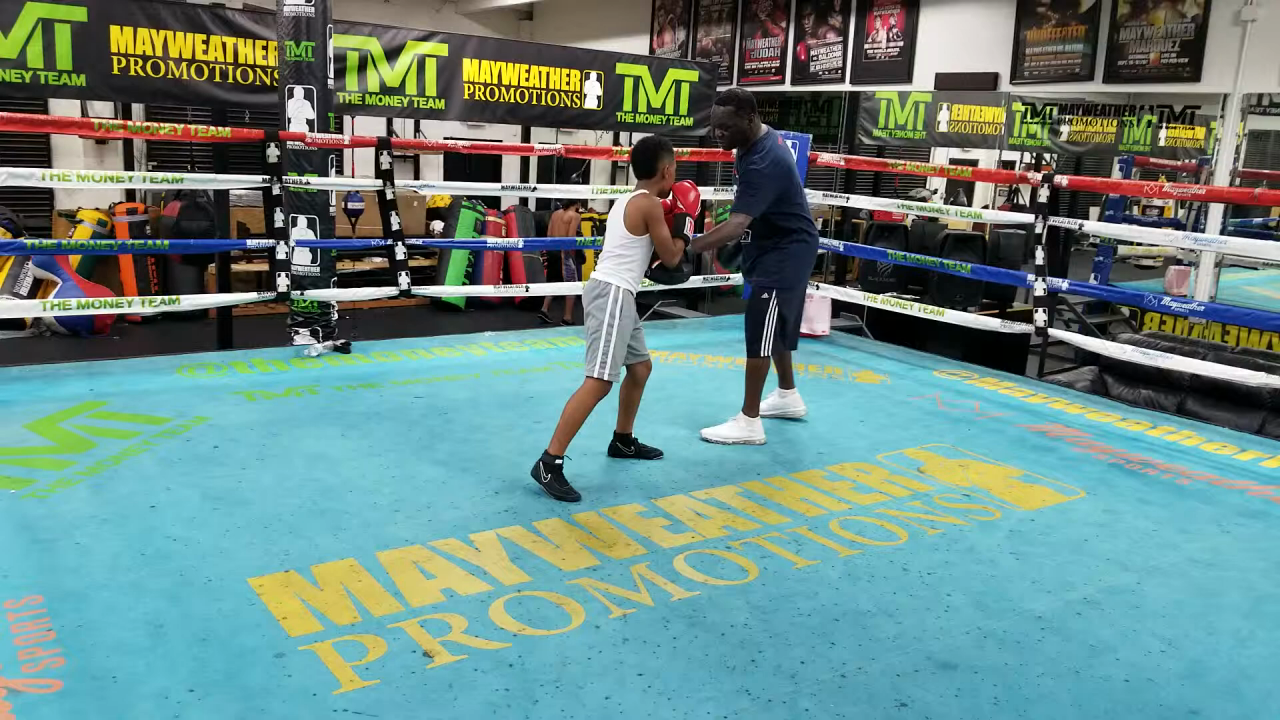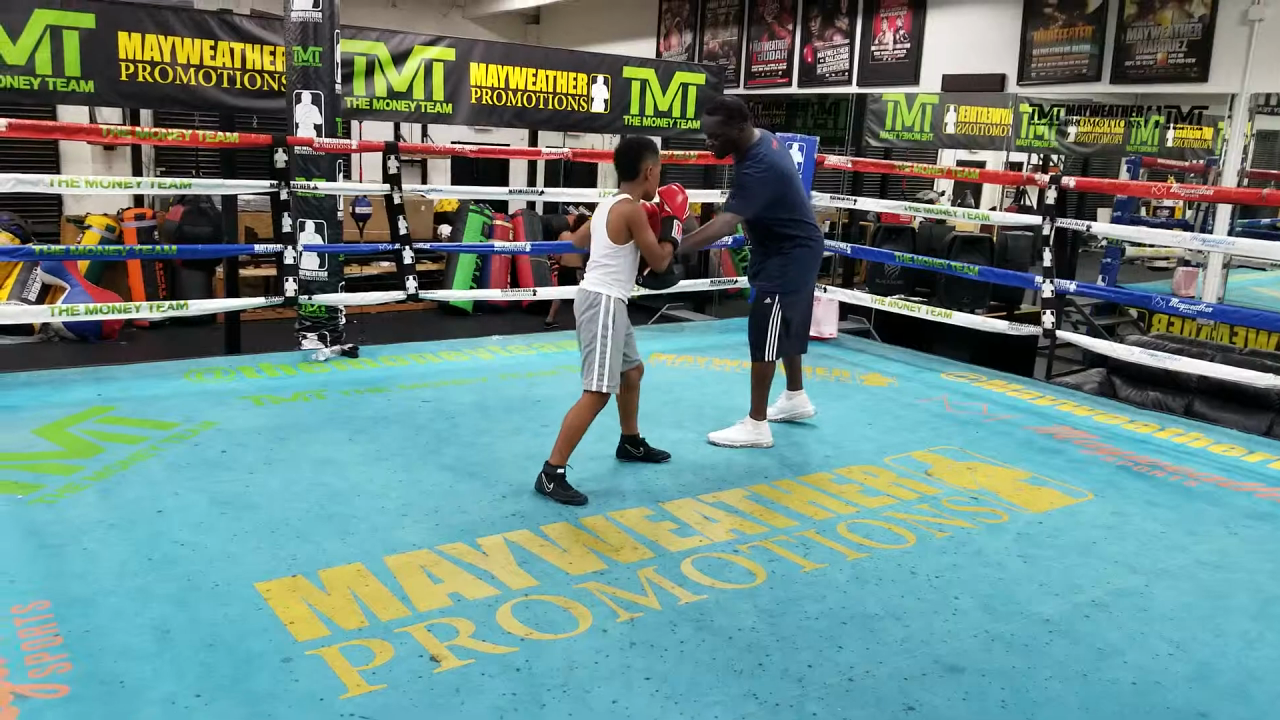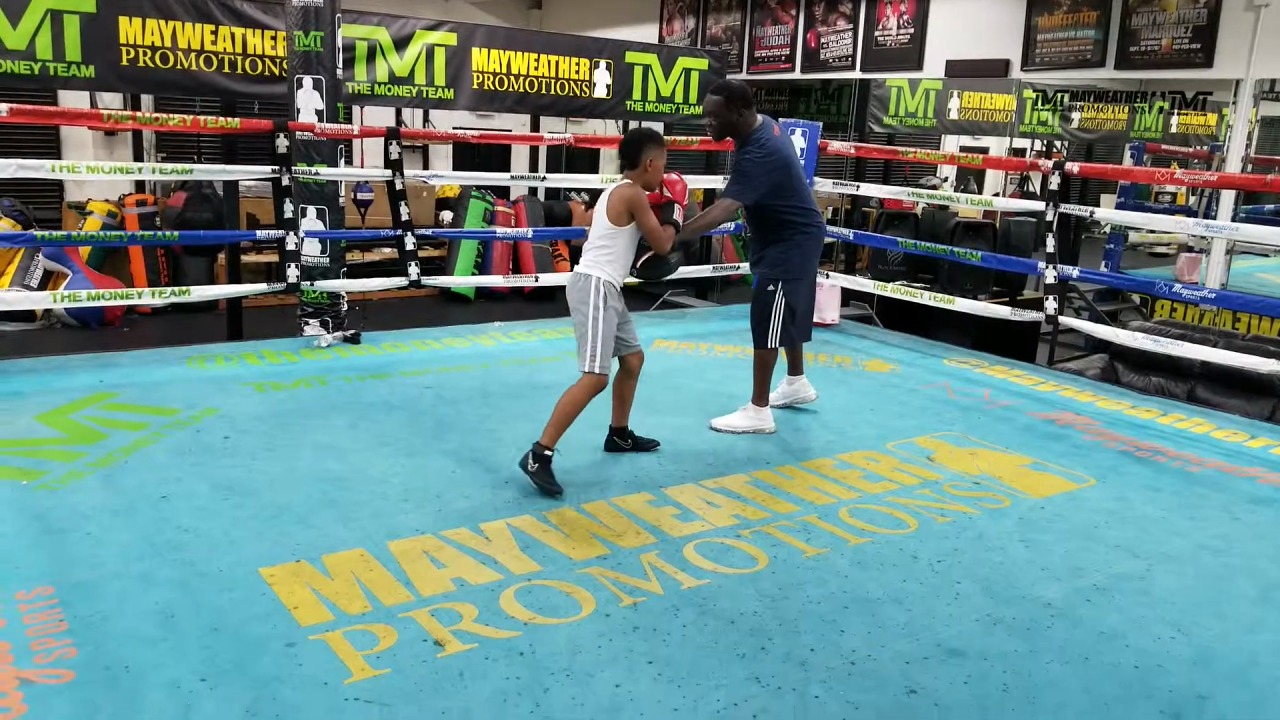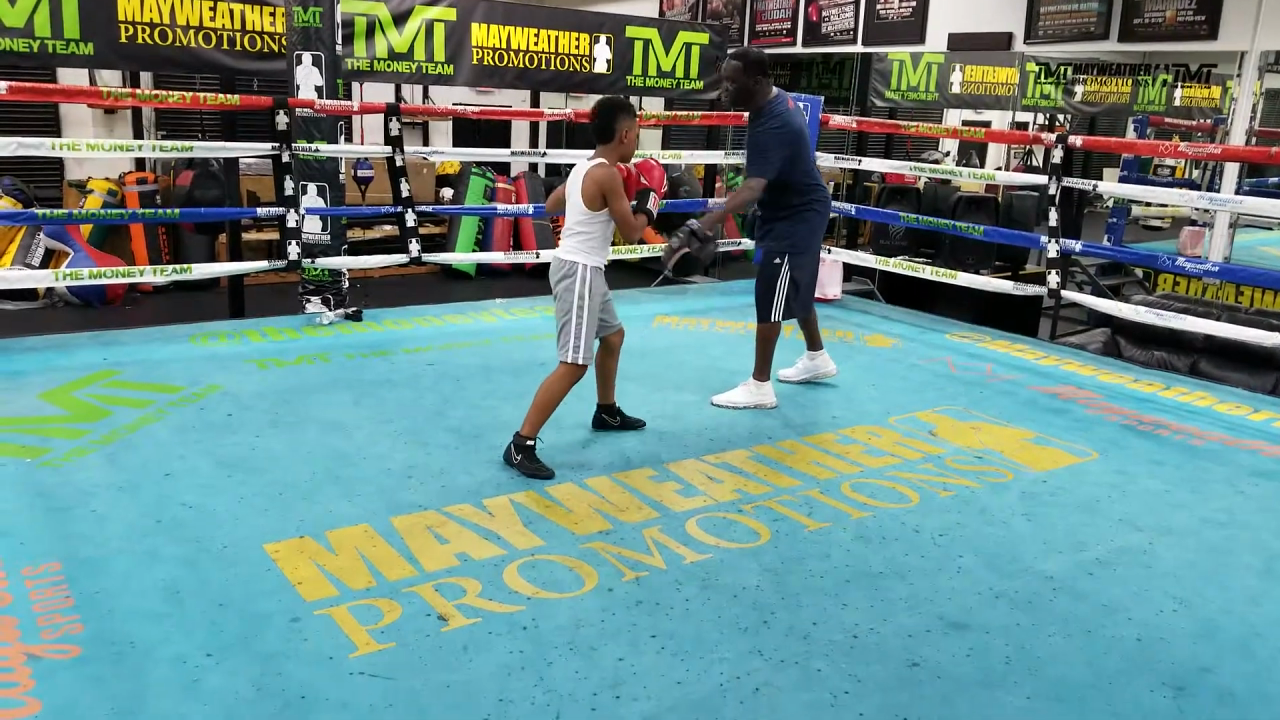
dt=0.5s
person 1, frame 1
left shoulder: (626, 201)
right shoulder: (650, 204)
right elbow: (671, 257)
right wrist: (685, 219)
left hip: (615, 294)
right hip: (612, 295)
left knee: (640, 367)
right knee: (598, 382)
left ankle: (623, 441)
right ankle: (549, 463)
person 1, frame 2
left shoulder: (609, 204)
right shoulder: (632, 209)
left elbow: (578, 240)
right elbow: (659, 263)
right wrist: (673, 222)
left hip: (606, 300)
right hip: (604, 302)
left knee: (633, 372)
right knee: (598, 392)
left ankle: (631, 443)
right ankle: (551, 474)
person 1, frame 3
left shoulder: (614, 193)
right shoulder: (633, 194)
right elbow: (662, 245)
right wrist: (673, 207)
left hip: (604, 287)
right hip: (594, 287)
left knee: (632, 358)
right knee: (594, 376)
left ankle: (619, 435)
right ankle: (539, 455)
person 1, frame 4
left shoulder: (583, 168)
right shoulder: (607, 175)
left elbow: (551, 207)
right elbow: (632, 233)
right wrist: (649, 198)
left hip: (584, 269)
right hip: (580, 272)
left knee: (613, 336)
right knee: (574, 364)
left ankle: (607, 412)
right ankle: (521, 445)
person 2, frame 1
left shoulder: (764, 161)
right shoulder: (758, 141)
left elbow: (736, 224)
left wrist: (688, 247)
right wrist: (735, 245)
left hip: (786, 249)
right hip: (774, 245)
left knee: (760, 330)
right knee: (774, 325)
left ankle: (749, 422)
right ankle: (787, 396)
person 2, frame 2
left shoulder: (758, 167)
right shoulder: (763, 140)
left elbow: (724, 224)
left wrist: (676, 248)
left hip: (790, 253)
right hip: (789, 247)
left knee: (764, 334)
right knee: (784, 327)
left ankle: (756, 426)
right ankle: (796, 398)
person 2, frame 3
left shoulder: (760, 154)
right shoulder: (763, 126)
left elbow: (723, 210)
left wrist: (673, 236)
left hip: (791, 241)
right hip: (790, 235)
left knee: (767, 320)
right knee: (786, 314)
left ankle: (758, 411)
right ankle: (797, 383)
person 2, frame 4
left shoulder: (773, 125)
right shoulder: (774, 102)
left elbow: (751, 189)
left wrist: (702, 226)
left hip: (796, 217)
right hip: (795, 211)
left knee: (770, 297)
right knee: (794, 290)
left ankle: (760, 386)
right ankle: (817, 358)
